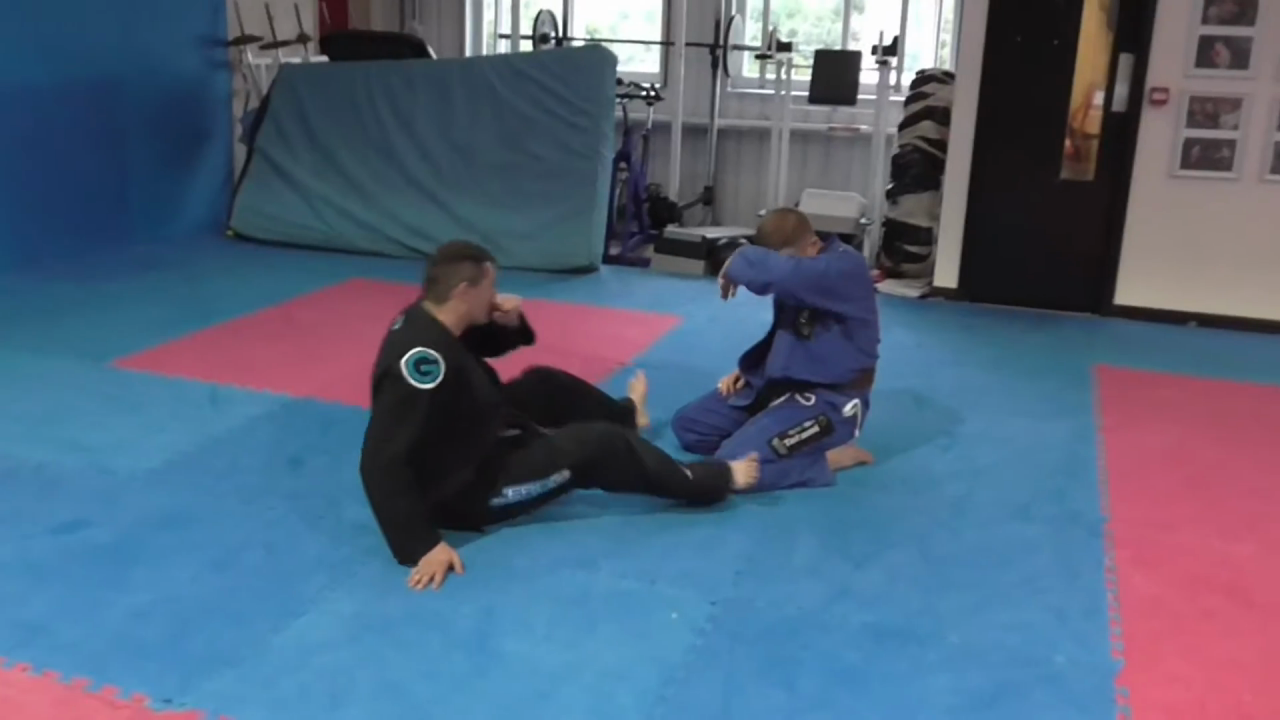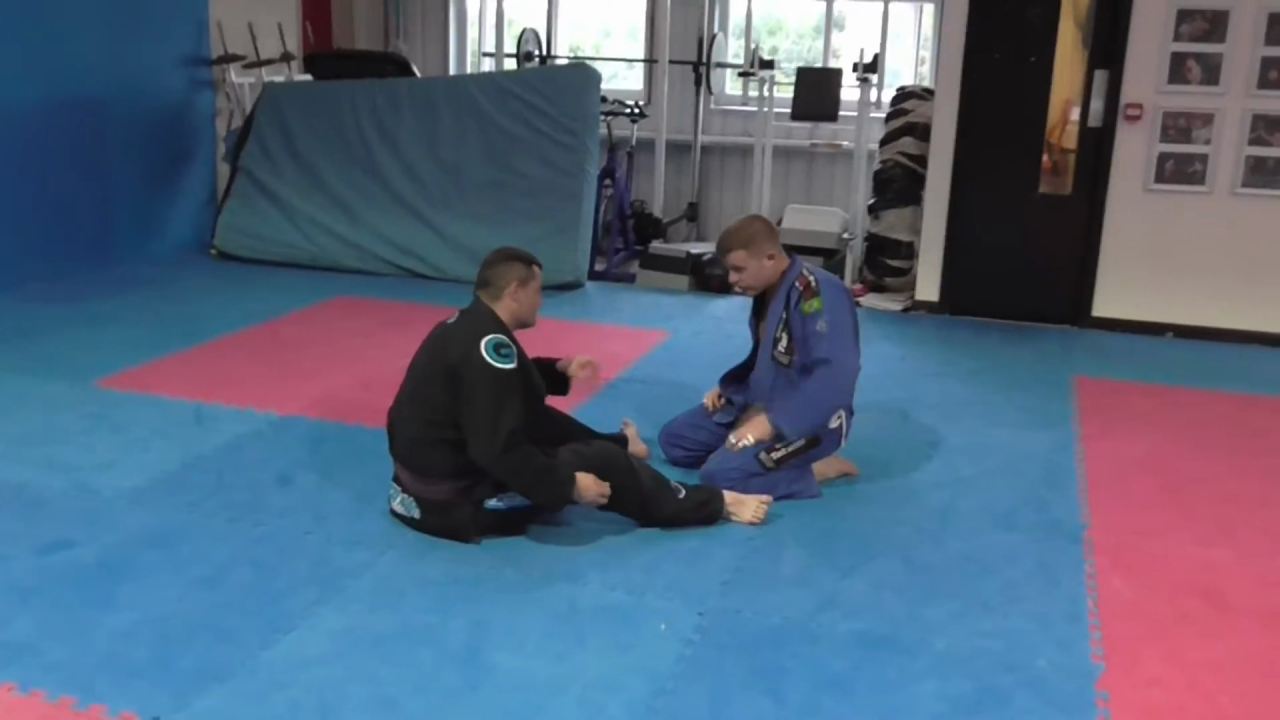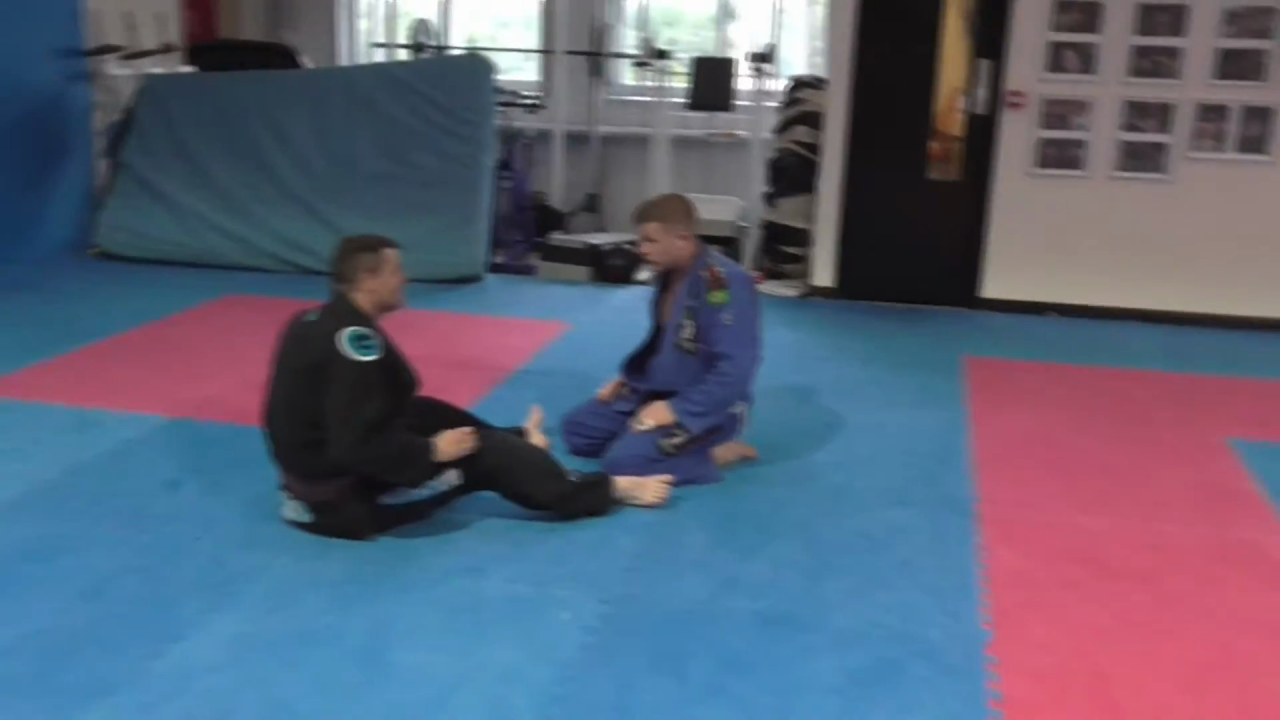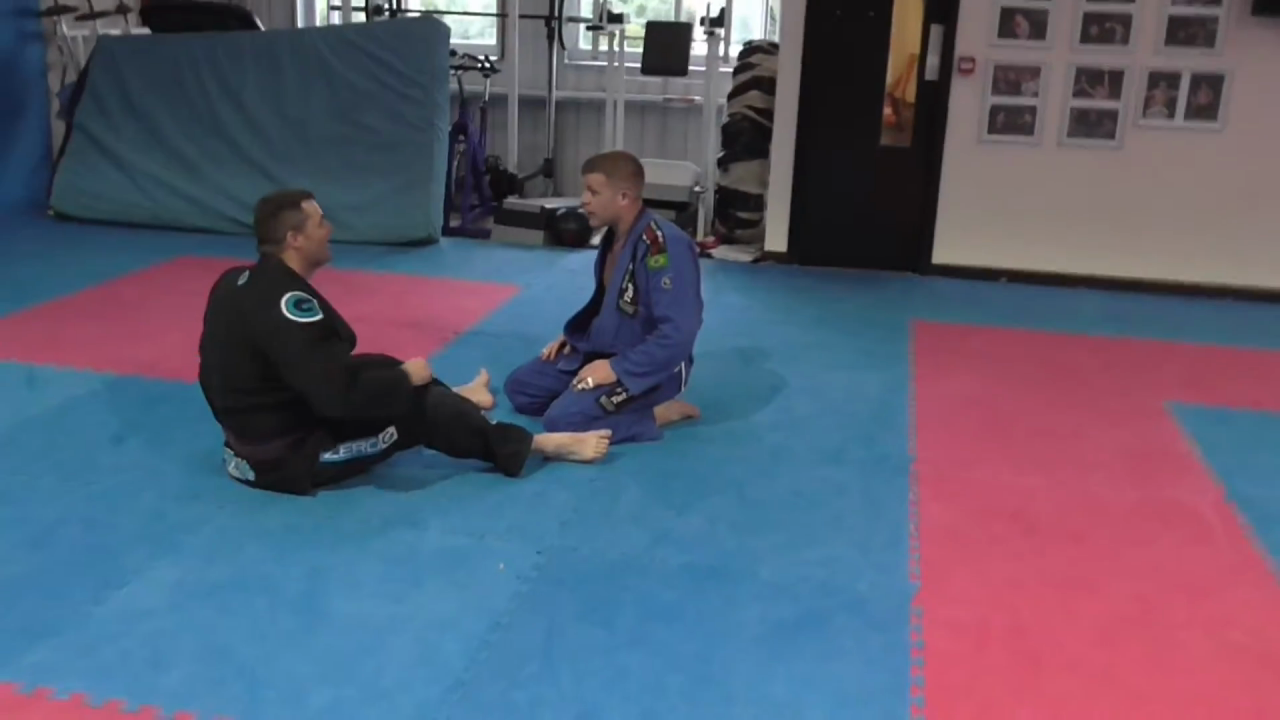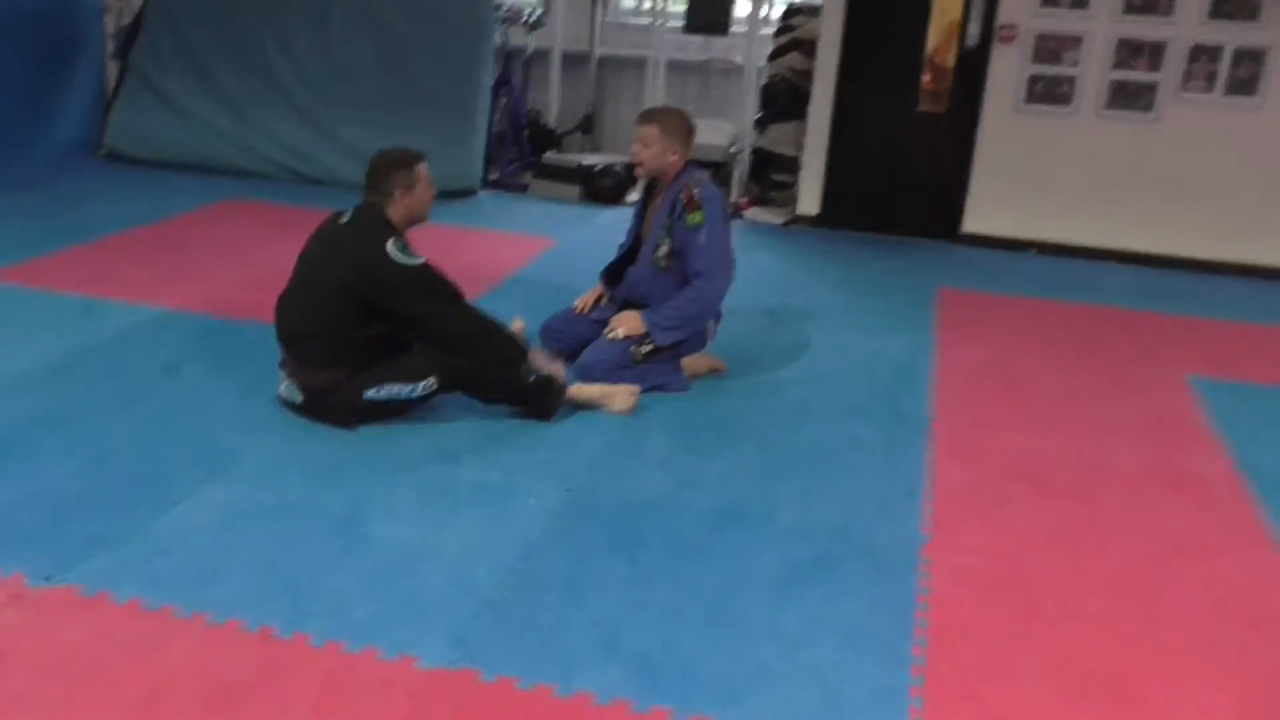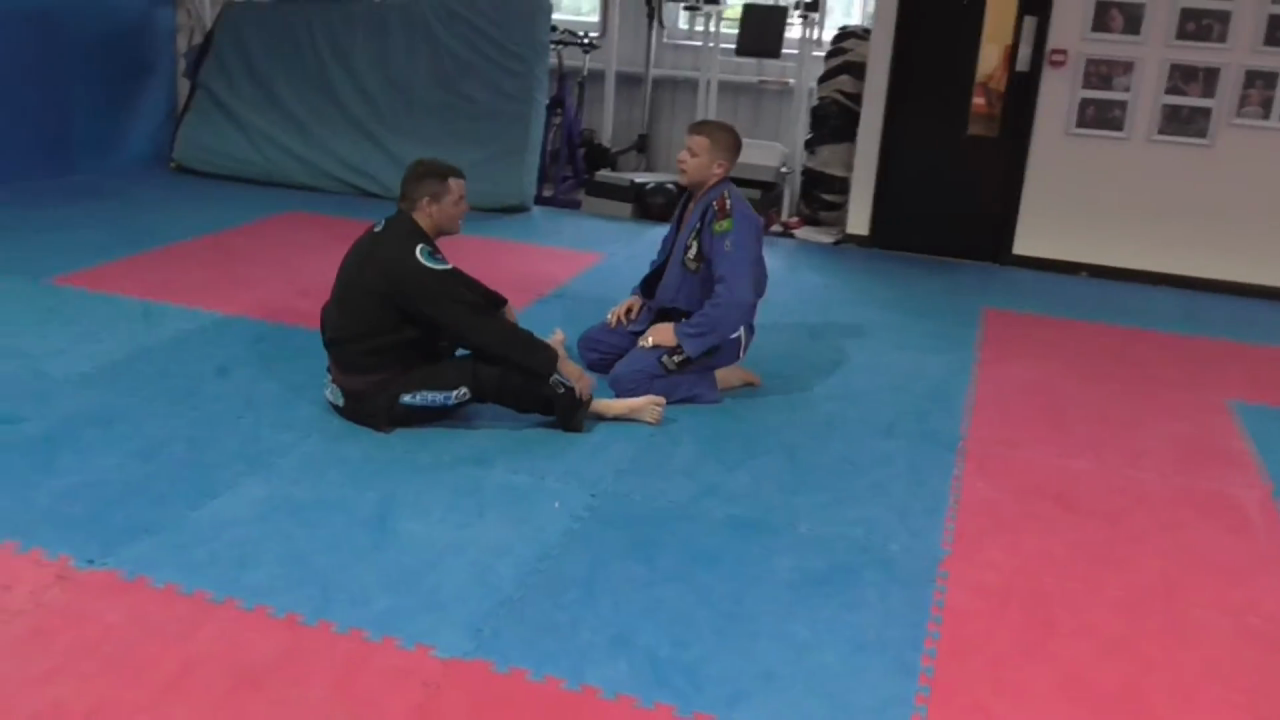
dt=0.7s
person 1, frame 1
left shoulder: (425, 315)
right shoulder: (424, 361)
left elbow: (489, 338)
right elbow: (383, 466)
left wrist: (509, 321)
right wrist: (421, 547)
left hip: (463, 439)
right hip: (462, 489)
left knee: (544, 383)
right knee: (597, 444)
left ankle: (627, 414)
right ankle: (715, 481)
person 1, frame 2
left shoulder: (465, 325)
right shoulder: (491, 346)
right elbow: (499, 452)
left wrist: (558, 370)
right wrist: (569, 485)
left hip: (429, 471)
right hip: (456, 500)
left knee: (536, 420)
right knee: (599, 463)
left ankle: (619, 445)
right ankle: (714, 505)
person 1, frame 3
left shoulder: (313, 322)
right shoulder: (355, 340)
right elbow: (359, 447)
right wrist: (431, 450)
left hip: (310, 477)
right hip: (345, 497)
left knee: (426, 413)
right knee: (484, 454)
left ankle: (517, 440)
right ankle: (608, 491)
person 1, frame 4
left shoulder: (235, 282)
right shoulder: (289, 306)
right elbow: (343, 398)
right wrist: (407, 377)
left hip: (251, 433)
right hip: (287, 455)
left knee: (373, 370)
right knee: (421, 410)
left ankle: (456, 399)
right ankle: (538, 444)
person 1, frame 5
left shoulder: (348, 225)
right shoulder: (381, 254)
right elbow: (451, 317)
right wrist: (526, 355)
left hip: (309, 370)
right hip: (333, 390)
right knee: (456, 362)
left ankle: (501, 341)
right ankle: (566, 394)
person 1, frame 6
left shoulder: (390, 234)
right shoulder: (411, 261)
left elbow: (455, 288)
right elbow: (478, 325)
left wrist: (500, 307)
right wrist: (557, 363)
left hip: (357, 372)
right hip: (376, 394)
right knee: (491, 373)
right ankle: (592, 406)
person 2, frame 1
left shoulder: (846, 269)
right shoulder: (798, 276)
left elbow: (786, 272)
left wrist: (738, 262)
right wrist: (748, 368)
left hip: (829, 401)
right knee: (688, 425)
left ankle: (831, 456)
right ankle: (800, 444)
person 2, frame 2
left shoulder: (820, 293)
right shoulder: (767, 291)
left elbow: (837, 375)
left wrist: (776, 420)
right wrist: (729, 386)
left hip: (806, 419)
right hip: (761, 404)
left knee: (720, 475)
right knee: (674, 439)
left ankle: (818, 468)
right ankle: (781, 456)
person 2, frame 3
left shoulder: (726, 283)
right shoulder: (671, 275)
left elbow: (735, 372)
left wrist: (678, 409)
right wrist: (628, 376)
left hip: (705, 408)
right hip: (659, 391)
left knee: (623, 462)
right knee: (576, 428)
left ankle: (718, 453)
right ankle: (682, 443)
person 2, frame 4
left shoulder: (666, 246)
right shoulder: (614, 236)
left elbow: (678, 333)
left wrist: (618, 368)
right wrist: (572, 335)
left hip: (647, 367)
right hip: (601, 351)
left knee: (563, 420)
right knee: (519, 386)
left ankle: (659, 412)
right ankle: (620, 401)
person 2, frame 5
left shoulder: (701, 201)
right shoulder: (656, 186)
left elbow: (709, 288)
left wrist: (648, 321)
right wrist: (607, 283)
left hip: (677, 319)
right hip: (632, 301)
left knee: (593, 368)
right knee: (553, 335)
left ankle: (686, 364)
person 2, frame 6
left shoulder: (731, 213)
right shoulder: (693, 199)
left elbow: (734, 297)
right elbow: (666, 260)
left wrist: (681, 335)
right wrist: (640, 295)
left hip: (713, 331)
right hip: (670, 314)
left knee: (627, 379)
right knee: (591, 345)
left ankle: (721, 377)
right ankle: (688, 366)
